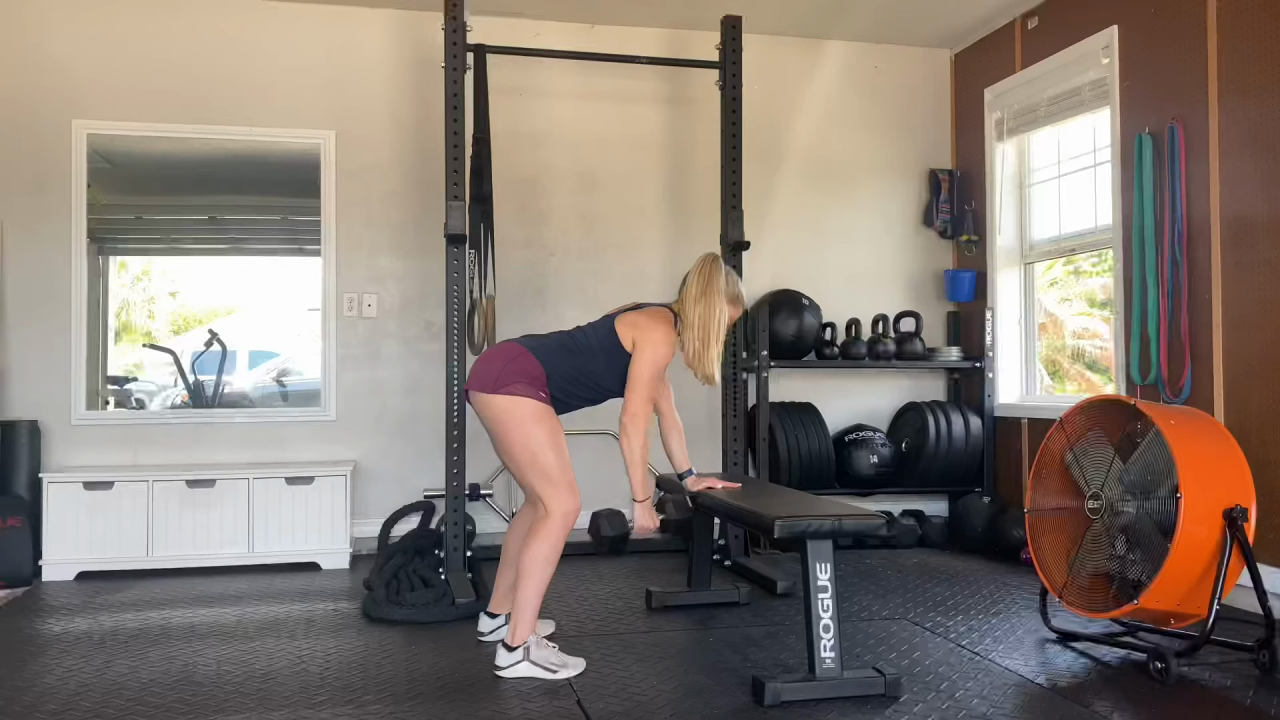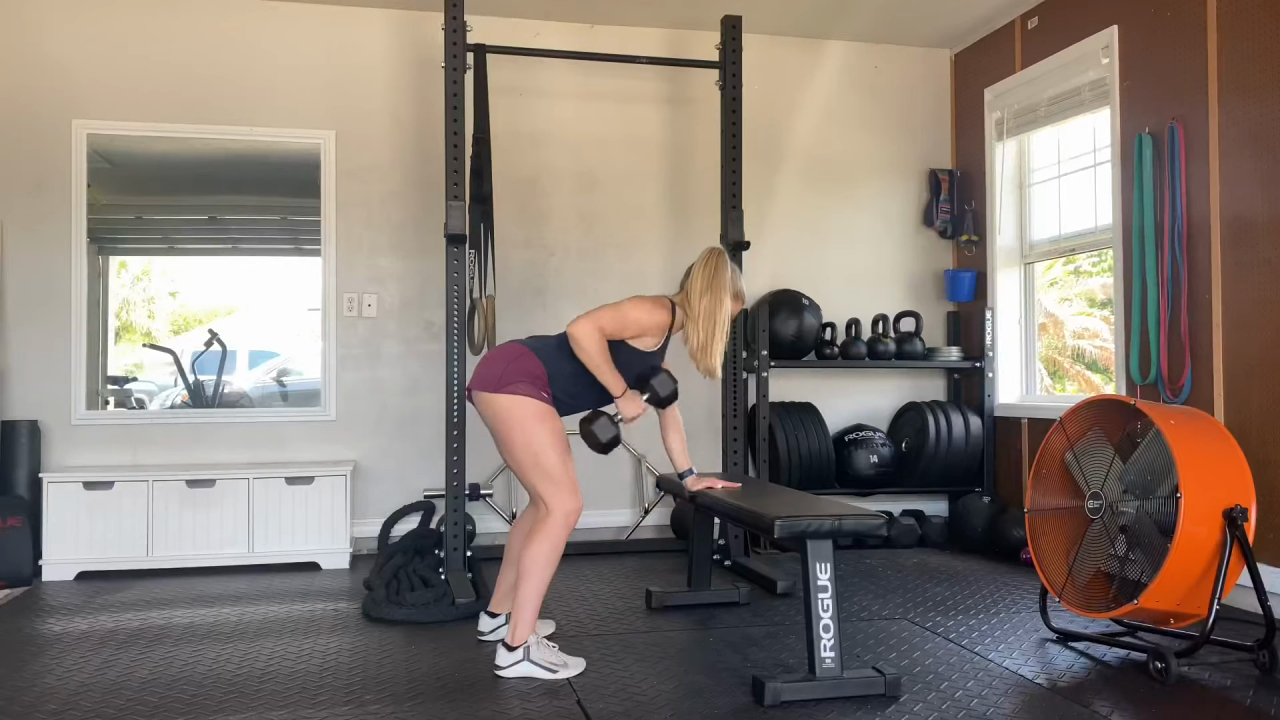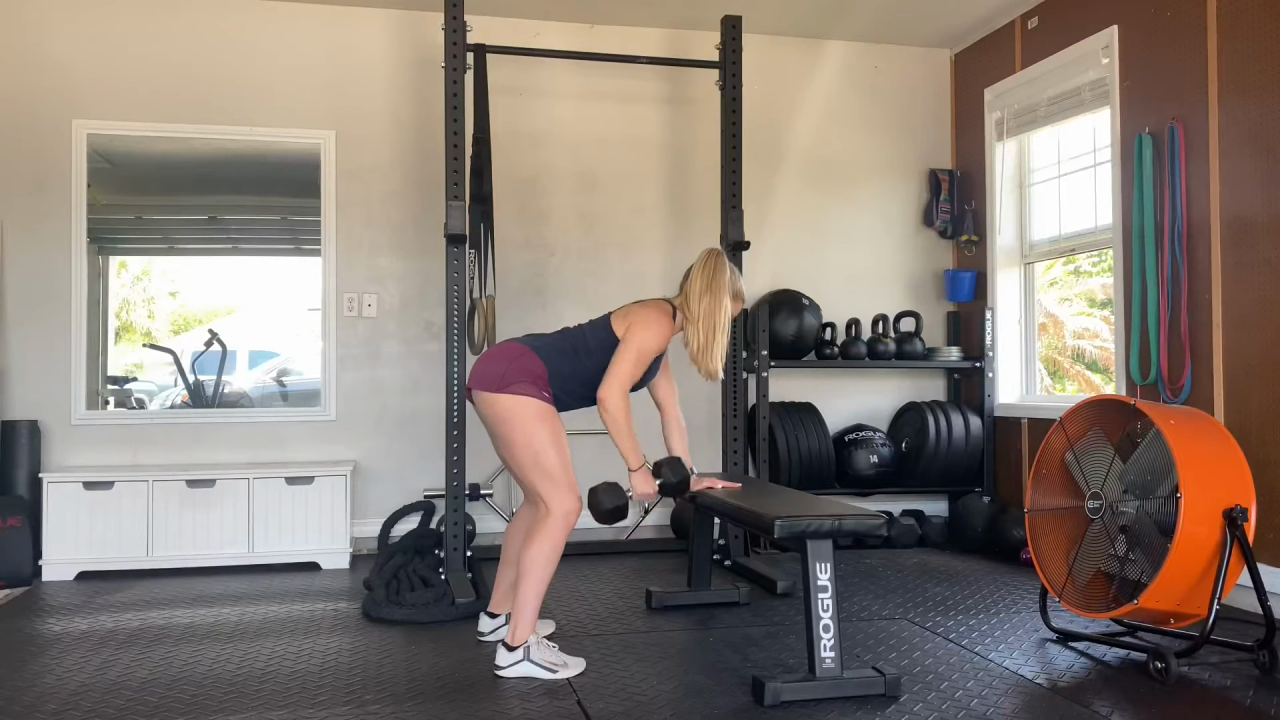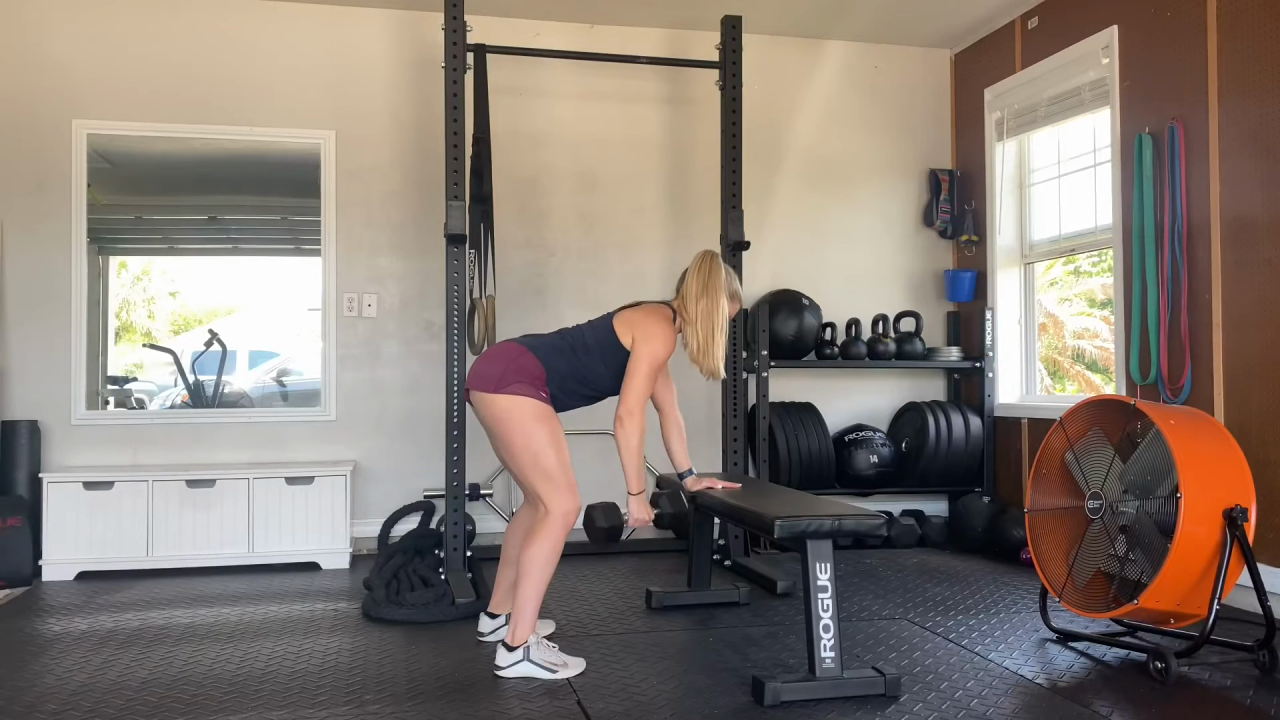
dt=0.4s
person 1, frame 1
left shoulder: (653, 324)
right shoulder: (660, 331)
left elbow: (665, 410)
right elbow: (634, 422)
left wrist: (688, 477)
right wrist: (642, 501)
left hip: (502, 377)
right hip: (512, 379)
left knee: (543, 502)
right knee: (561, 507)
left ankle: (498, 615)
right ankle: (518, 648)
person 1, frame 2
left shoulder: (660, 331)
right shoulder: (656, 313)
left elbow: (666, 406)
right elbow: (581, 330)
left wrist: (688, 476)
right wrist: (622, 395)
left hip: (509, 381)
right hip: (515, 378)
left knee: (547, 502)
right knee: (563, 507)
left ankle: (499, 615)
right ankle: (518, 648)
person 1, frame 3
left shoulder: (658, 327)
right shoulder: (657, 320)
left elbow: (669, 407)
right elbow: (609, 394)
left wrist: (687, 477)
right wrist: (637, 469)
left hip: (504, 377)
right hip: (515, 377)
left knee: (543, 501)
right knee: (562, 507)
left ankle: (498, 615)
right ankle: (518, 648)
person 1, frame 4
left shoulder: (655, 325)
right shoulder: (659, 328)
left elbow: (667, 408)
right elbow: (629, 416)
left wrist: (688, 477)
right wrist: (637, 495)
left hip: (502, 377)
right hip: (513, 379)
left knee: (541, 502)
right knee: (561, 508)
left ankle: (498, 615)
right ankle: (518, 647)
